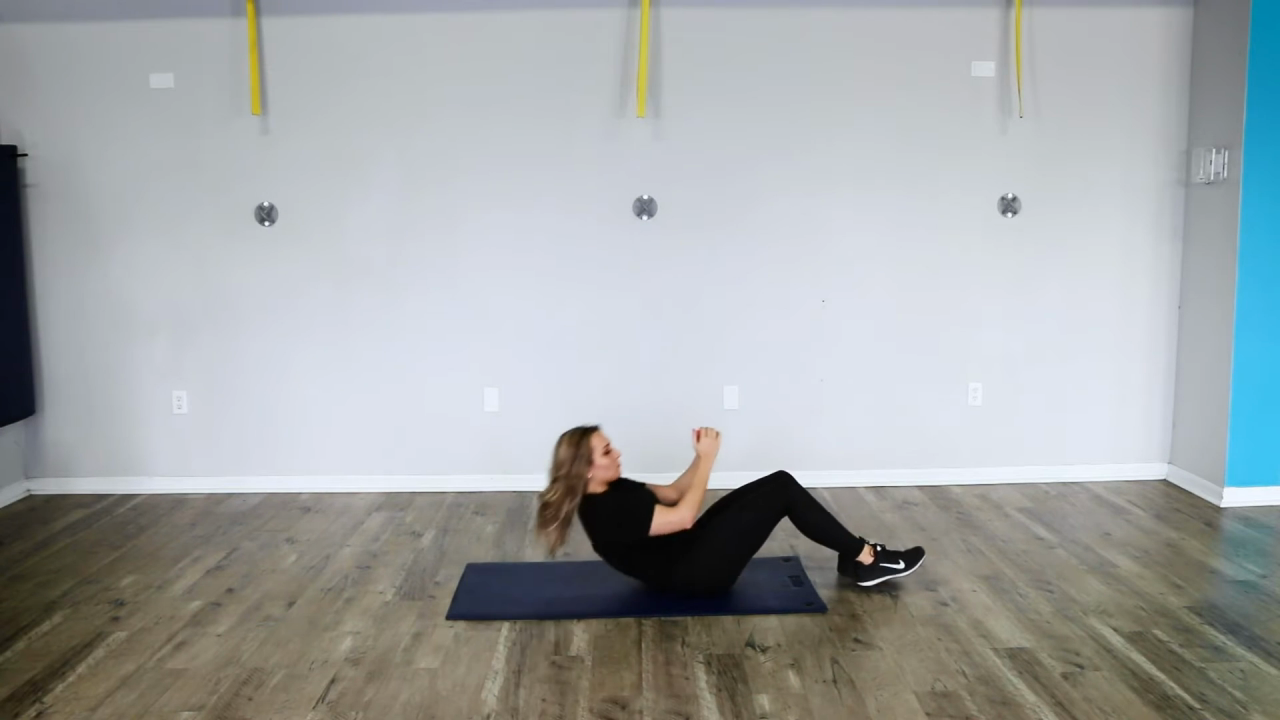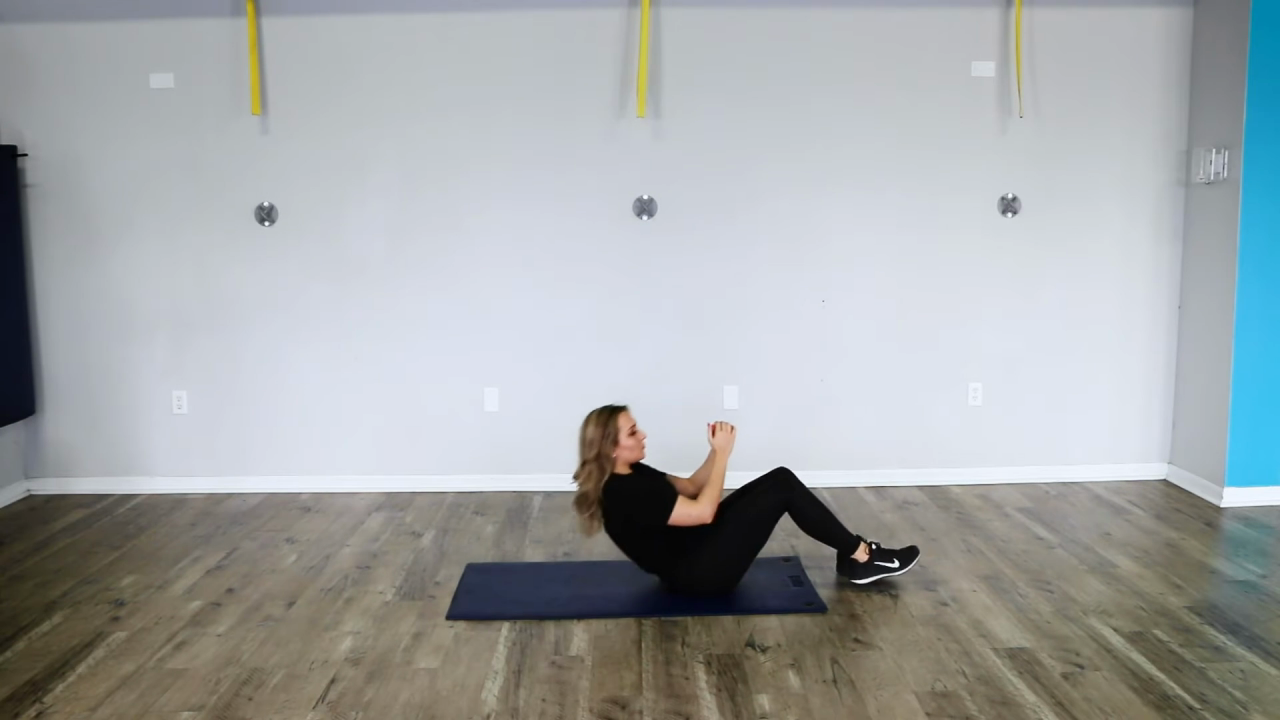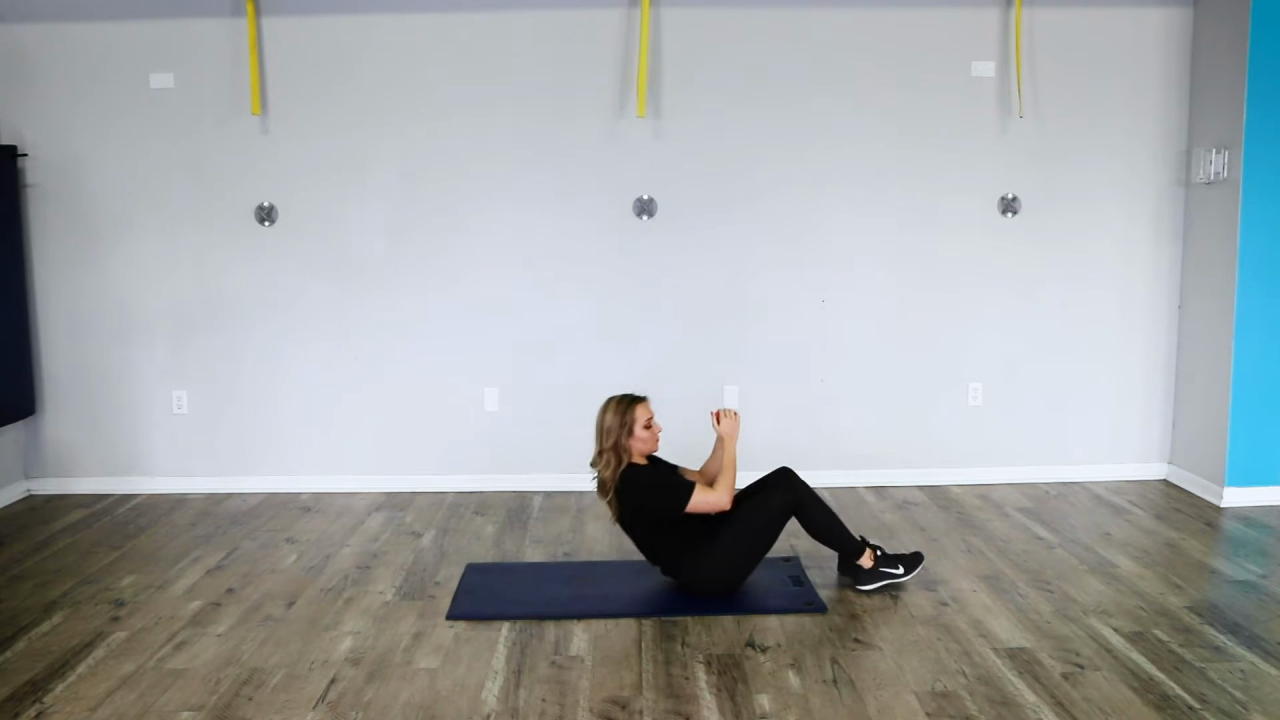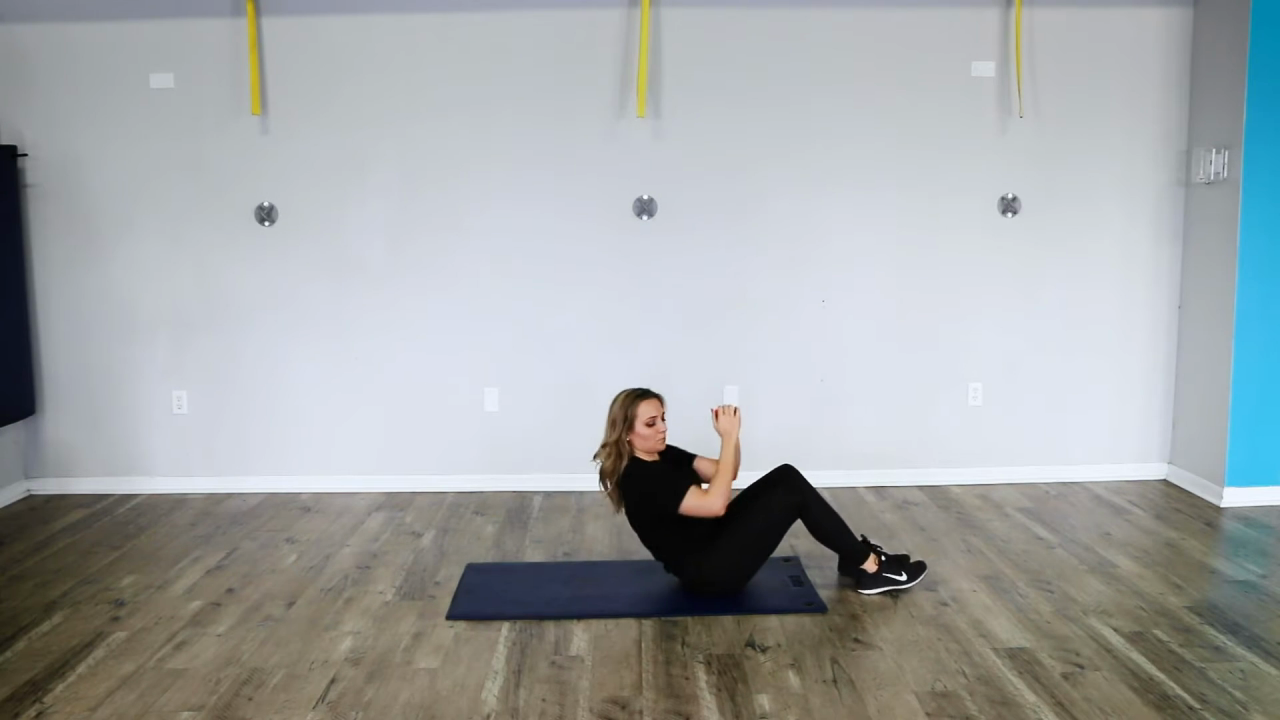
dt=0.2s
person 1, frame 1
left shoulder: (611, 493)
right shoulder: (607, 513)
left elbow: (671, 495)
right elbow: (684, 515)
left wrist: (700, 457)
right wrist: (707, 460)
left hip: (692, 549)
right hip: (695, 571)
left knee: (780, 481)
right knee: (782, 494)
left ankle: (855, 553)
right ankle: (867, 561)
person 1, frame 2
left shoulder: (630, 475)
right shoulder: (626, 495)
left elbow: (690, 488)
right elbow: (704, 511)
left wrist: (715, 451)
right wrist: (722, 453)
left hip: (700, 547)
right hip: (700, 572)
left knee: (781, 477)
right knee: (783, 490)
left ankle: (854, 554)
right ankle: (862, 560)
person 1, frame 3
left shoulder: (641, 467)
right shoulder: (640, 484)
left elbow: (701, 480)
right elbow: (721, 499)
left wrist: (721, 440)
right wrist: (729, 441)
left hip: (706, 545)
right hip: (706, 571)
left knee: (784, 478)
right knee: (790, 493)
left ankle: (855, 556)
right ankle: (866, 565)
person 1, frame 4
left shoulder: (660, 457)
right shoulder: (641, 479)
left elbow: (720, 472)
right elbow: (715, 503)
left wrist: (730, 437)
right wrist: (727, 438)
left hip: (713, 542)
right hip: (709, 571)
left knee: (786, 476)
right knee: (795, 494)
left ankle: (857, 556)
right ankle: (870, 568)
